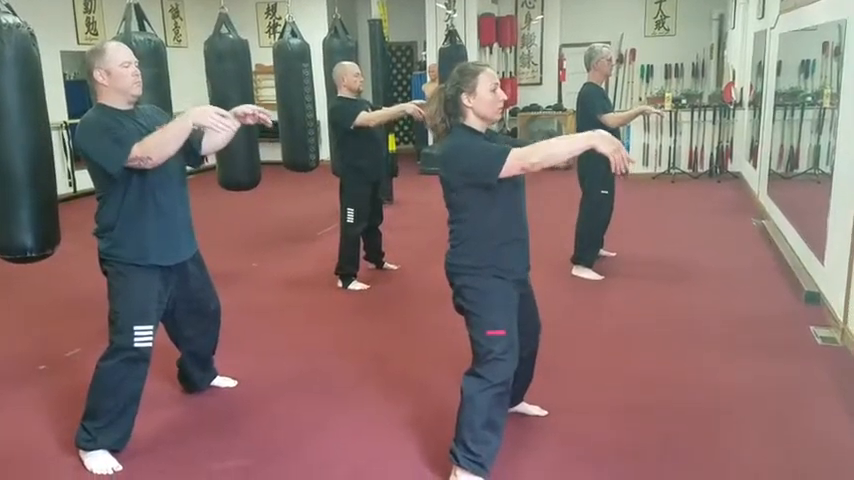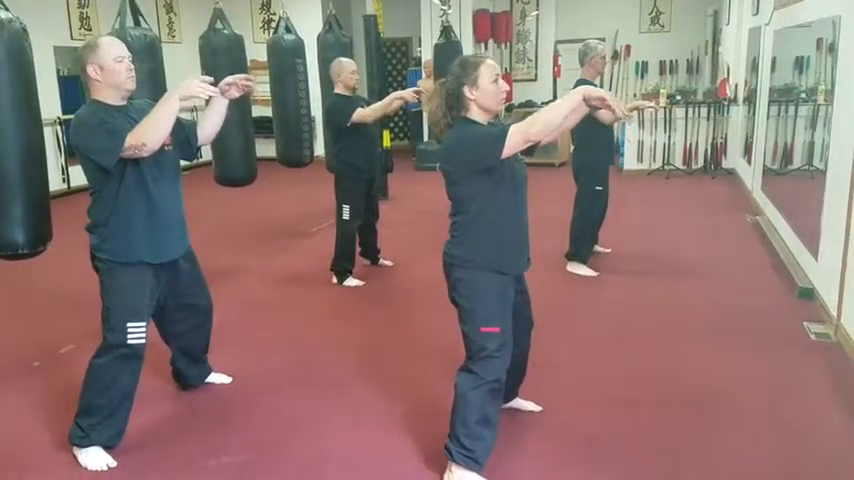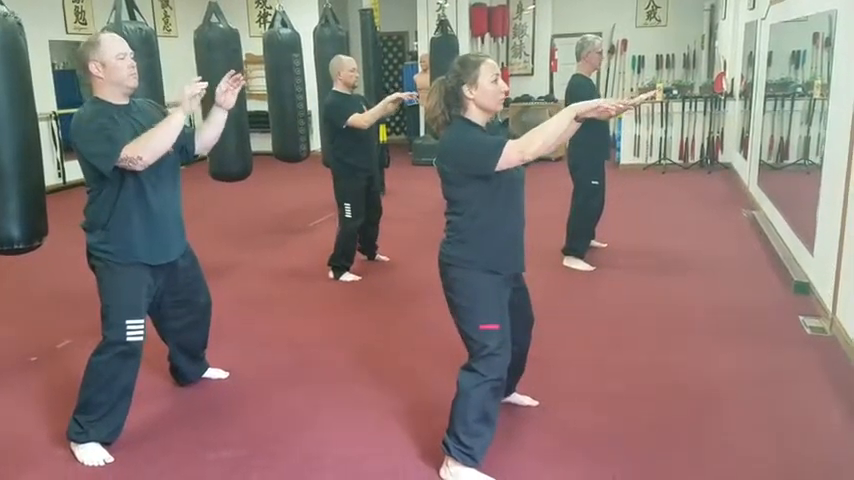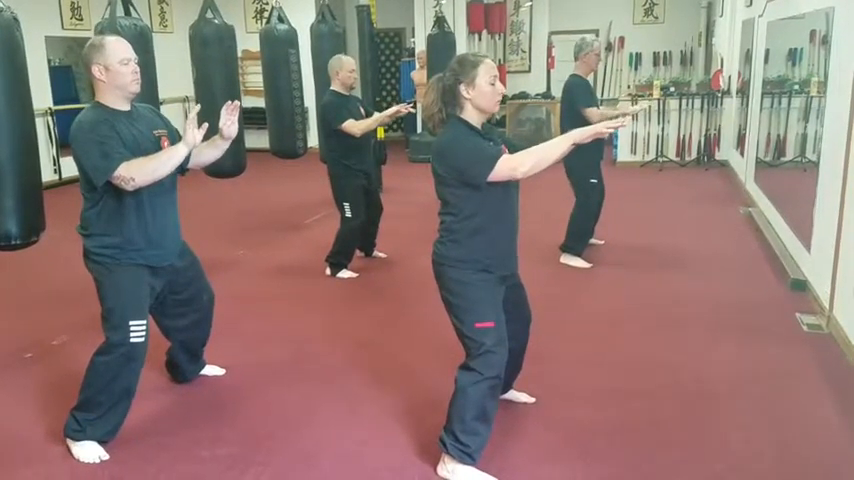
dt=0.5s
person 1, frame 1
left shoulder: (152, 114)
right shoulder: (95, 126)
left elbow: (200, 148)
right elbow: (145, 156)
left wrist: (233, 119)
right wrist: (191, 117)
left hip: (179, 246)
right hip: (133, 257)
left knee: (202, 313)
right knee: (130, 347)
left ankle: (198, 374)
right ankle: (94, 441)
person 1, frame 2
left shoulder: (146, 108)
right shoulder: (89, 122)
left elbow: (197, 138)
right elbow: (141, 144)
left wrist: (220, 99)
right wrist: (177, 94)
left hip: (172, 244)
right hip: (125, 255)
left knee: (194, 311)
right knee: (124, 344)
left ankle: (193, 372)
right ankle: (88, 438)
person 1, frame 3
left shoulder: (148, 109)
right shoulder: (90, 120)
left elbow: (195, 147)
right elbow: (137, 157)
left wrist: (220, 108)
right wrist: (181, 110)
left hip: (170, 243)
right hip: (122, 253)
left knee: (194, 308)
right knee: (122, 342)
left ankle: (190, 368)
right ankle: (86, 434)
person 1, frame 4
left shoulder: (150, 116)
right shoulder: (90, 127)
left elbow: (190, 162)
right elbow: (129, 177)
left wrist: (224, 138)
right wrist: (184, 144)
left hip: (167, 246)
right hip: (119, 256)
left knee: (197, 304)
right knee: (126, 342)
left ankle: (187, 365)
right ankle: (84, 431)
person 2, frame 1
left shoulder: (489, 141)
right shoulder: (459, 149)
left elbow: (529, 156)
right elbow: (529, 160)
left wrist: (592, 139)
right wrist: (592, 138)
left hip: (507, 265)
right hip: (480, 272)
left knee: (526, 335)
right knee: (494, 360)
left ankle: (510, 399)
person 2, frame 2
left shoulder: (490, 133)
right shoulder: (463, 140)
left elbow: (546, 133)
right elbow: (531, 132)
left wrist: (586, 102)
right wrist: (581, 92)
left hip: (503, 262)
right hip: (477, 267)
left knee: (518, 333)
right knee: (488, 355)
left ankle: (504, 395)
person 2, frame 3
left shoulder: (489, 134)
right shoulder: (459, 142)
left elbow: (536, 146)
right elbow: (525, 150)
left wrist: (581, 116)
right wrist: (577, 109)
left hip: (502, 262)
right hip: (472, 268)
left knee: (519, 328)
right knee: (490, 354)
left ankle: (502, 390)
person 2, frame 4
left shoulder: (487, 134)
right shoulder: (454, 143)
left elbow: (523, 158)
right elbow: (518, 167)
left wrist: (580, 135)
right wrist: (577, 136)
left hip: (495, 260)
right hip: (465, 267)
left knee: (516, 324)
right knee: (487, 351)
left ankle: (498, 387)
person 3, frame 1
left shoulder: (597, 91)
right shoulder: (589, 92)
left elbow: (609, 121)
right elbow: (611, 121)
left wrist: (636, 112)
right wrist: (640, 110)
left hip: (601, 160)
right hip: (593, 162)
left knee: (603, 207)
right knee: (593, 208)
left ankle: (594, 247)
right ankle: (580, 263)
person 3, frame 2
left shoulder: (589, 87)
right shoulder: (583, 89)
left elbow: (604, 117)
right elbow: (607, 117)
left wrist: (628, 108)
right wrist: (634, 105)
left hip: (596, 157)
right hip: (588, 159)
left knee: (597, 203)
right knee: (587, 204)
left ankle: (589, 243)
right ankle: (575, 259)
person 3, frame 3
left shoulder: (585, 82)
right shoulder: (579, 84)
left elbow: (599, 112)
right elbow: (599, 114)
left wrist: (621, 106)
left hip: (592, 152)
right hip: (584, 154)
left knee: (595, 198)
right knee: (585, 200)
left ankle: (586, 237)
right ankle: (572, 254)
person 3, frame 4
left shoulder: (582, 83)
right shoulder: (575, 85)
left elbow: (593, 115)
right elbow: (594, 116)
left wrist: (617, 113)
right wrist: (625, 112)
left hip: (587, 153)
right hip: (579, 154)
left knee: (595, 195)
right knee: (587, 199)
left ankle: (584, 235)
right ankle: (570, 252)
person 4, frame 1
left shoulder: (362, 103)
right shoulder: (340, 108)
left elbow: (383, 114)
right elbow: (371, 119)
left wrist: (407, 106)
right wrist: (403, 108)
left hip: (373, 173)
right hip: (355, 176)
left knee: (373, 219)
right knee: (353, 225)
left ankle: (376, 258)
right ankle: (346, 276)
person 4, frame 2
left shoulder: (358, 100)
right shoulder: (336, 105)
left elbow: (386, 110)
right elbow: (368, 116)
left wrist: (403, 98)
right wrist: (395, 95)
left hip: (368, 170)
right hip: (350, 173)
left knee: (370, 216)
right knee: (349, 221)
left ankle: (371, 255)
right ankle: (341, 273)
person 4, frame 3
left shoulder: (357, 99)
right shoulder: (333, 103)
left elbow: (382, 113)
right elbow: (363, 122)
left wrist: (397, 101)
right wrist: (387, 100)
left hip: (367, 168)
right hip: (348, 171)
left knee: (373, 211)
right knee: (352, 219)
left ankle: (369, 250)
right ankle: (338, 268)
person 4, frame 4
left shoulder: (354, 100)
right shoulder: (330, 104)
left elbow: (375, 120)
right elbow: (356, 129)
left wrist: (393, 113)
right wrist: (385, 114)
left hip: (365, 167)
right hip: (345, 171)
left knee: (374, 209)
right knee: (353, 218)
left ankle: (367, 248)
right ankle: (335, 265)
